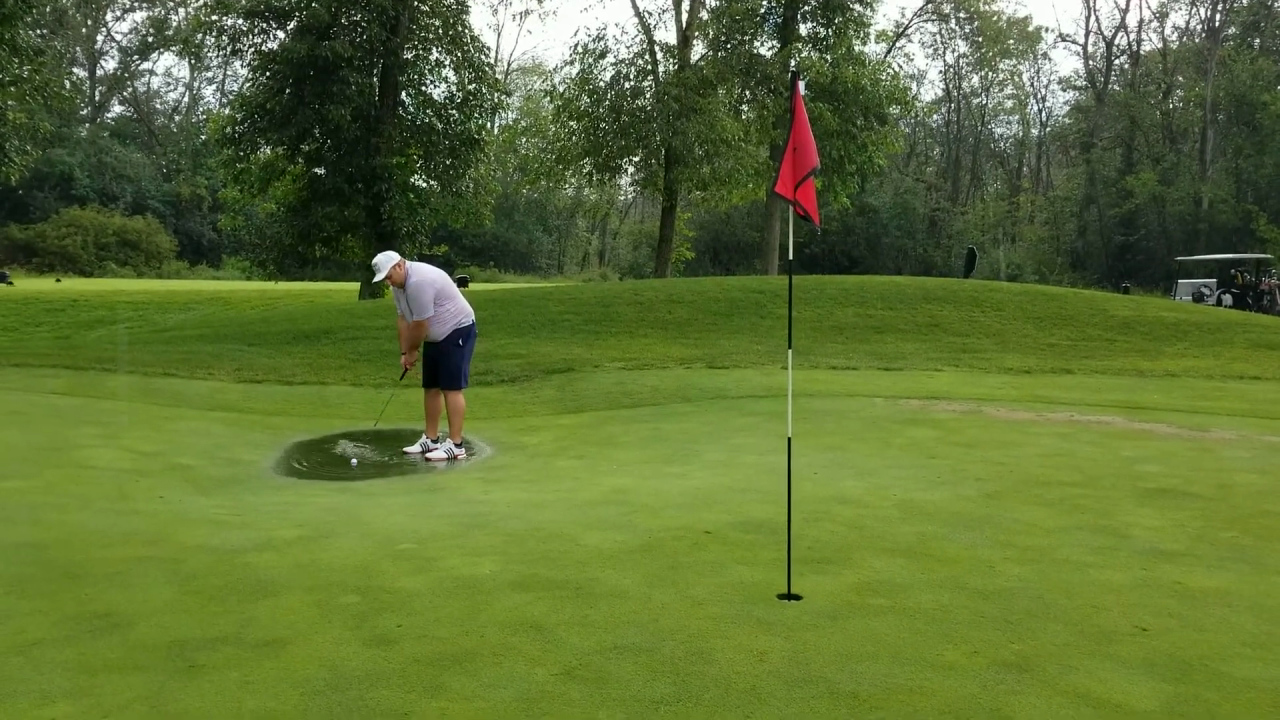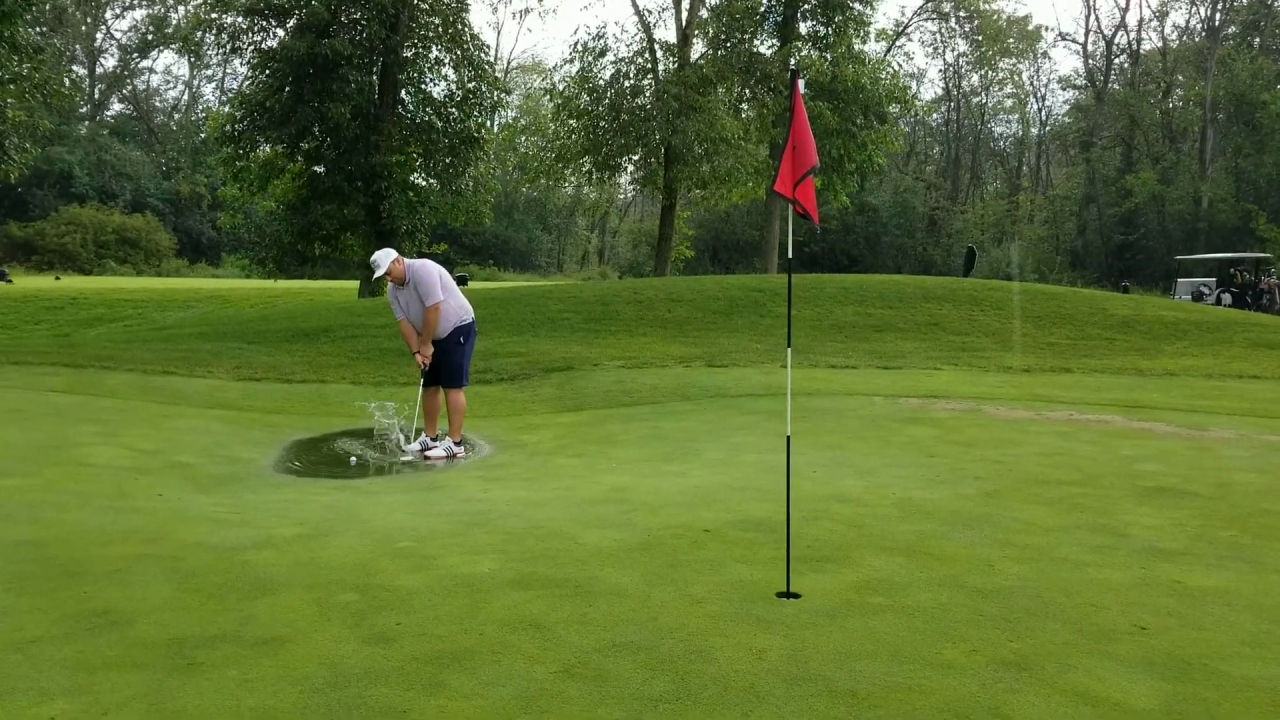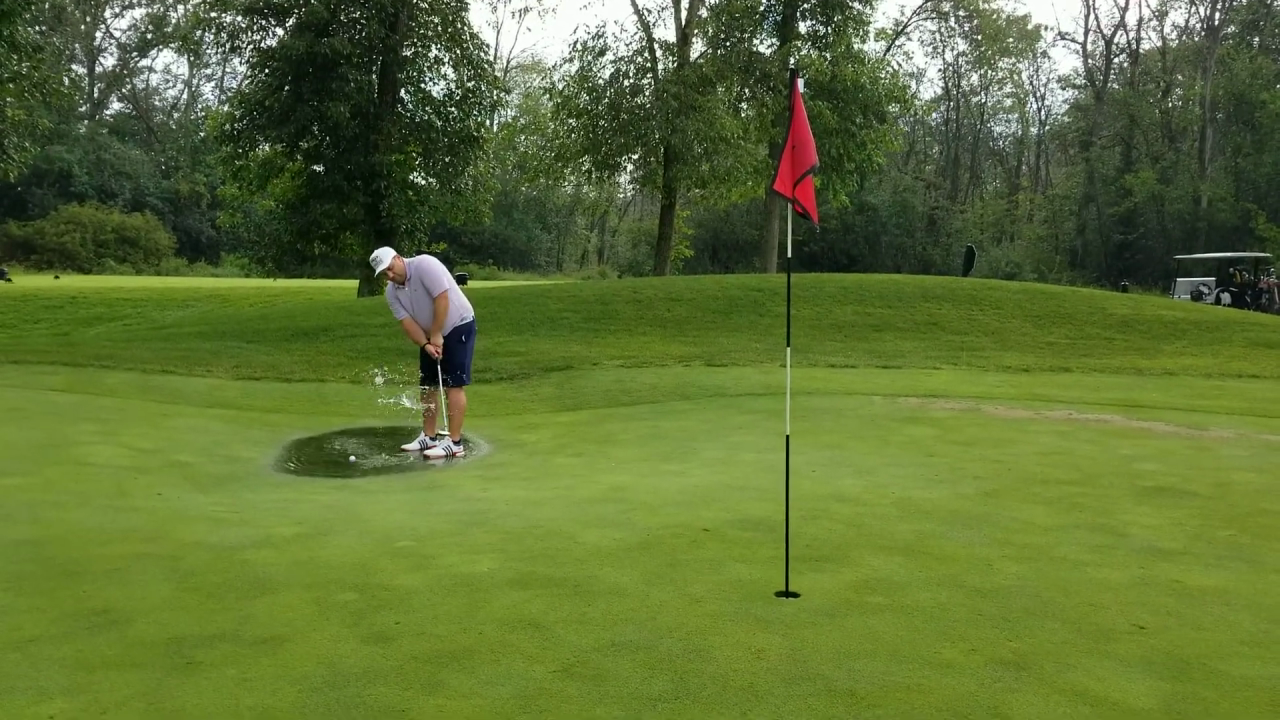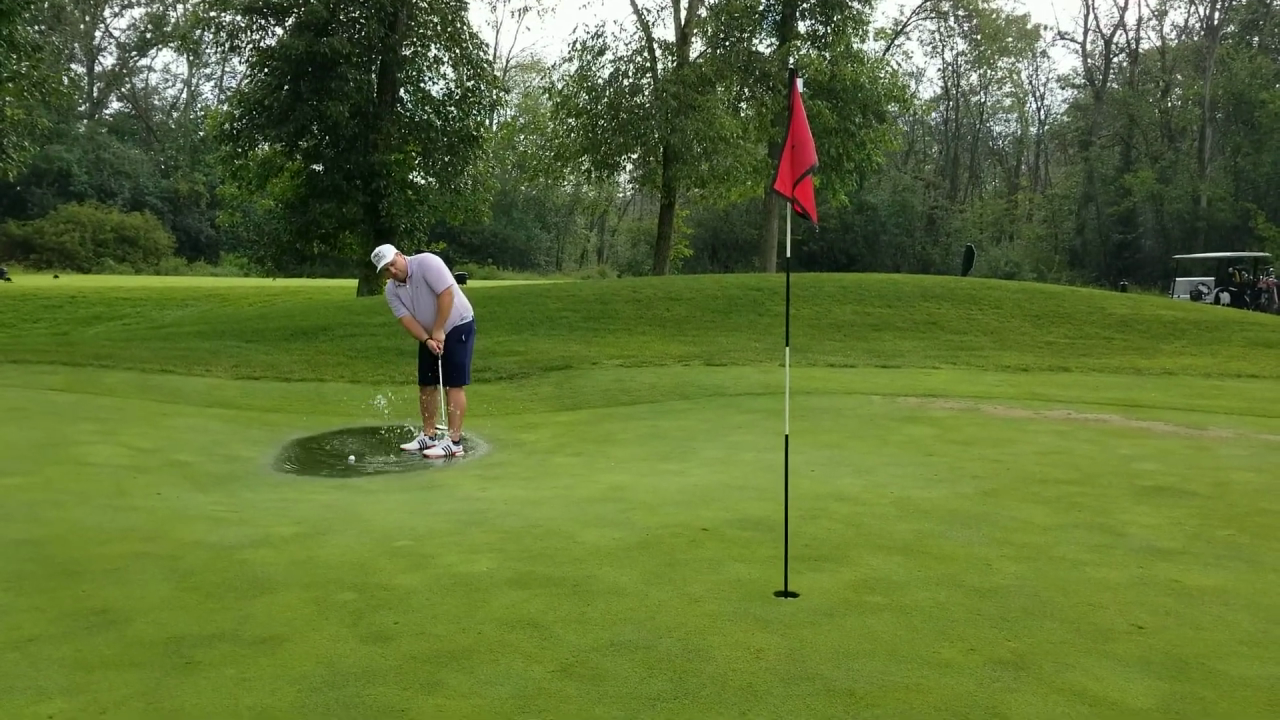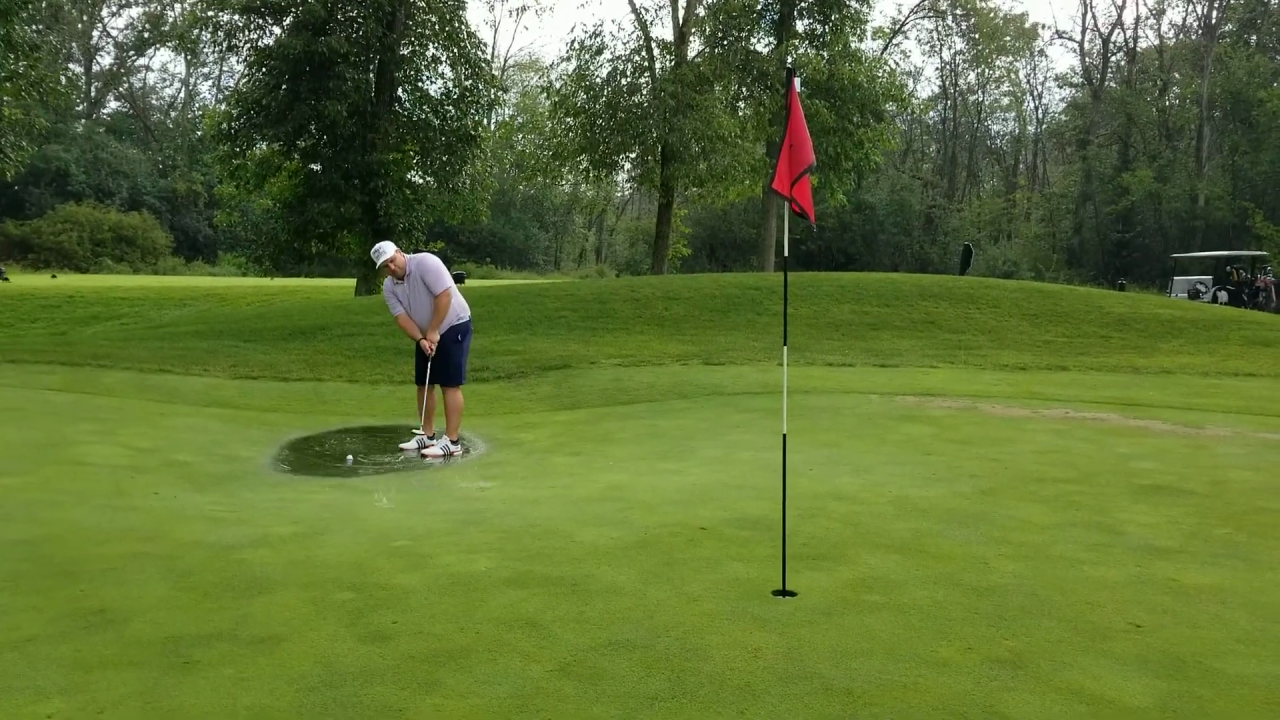
dt=0.2s
person 1, frame 1
left shoulder: (419, 281)
right shoulder: (399, 286)
left elbow: (421, 324)
right elbow: (403, 319)
left wrist: (413, 350)
right wrist: (405, 352)
left hip: (458, 332)
right hip: (434, 338)
left knee: (451, 388)
right knee: (431, 388)
left ankle: (455, 445)
right ankle: (431, 440)
person 1, frame 2
left shoulder: (422, 270)
right shoulder: (393, 289)
left elbow: (433, 309)
right elbow: (404, 322)
left wrist: (427, 344)
right wrist: (416, 352)
left hip: (457, 330)
right hip: (432, 339)
left knee: (452, 386)
right knee: (429, 386)
left ankle: (455, 443)
right ankle: (430, 437)
person 1, frame 3
left shoulder: (424, 265)
right shoulder: (391, 292)
left elbow: (442, 297)
right elbow: (406, 321)
left wrist: (437, 335)
right wrist: (426, 344)
left hip: (458, 328)
right hip: (431, 337)
left knee: (453, 385)
right knee: (428, 386)
left ankle: (454, 442)
right ankle: (429, 437)
person 1, frame 4
left shoulder: (426, 263)
right shoulder: (391, 290)
left elbow: (446, 294)
right elbow: (406, 318)
left wrist: (438, 331)
right wrist: (427, 339)
left hip: (457, 327)
right hip: (430, 336)
left knee: (453, 385)
right knee: (426, 385)
left ankle: (454, 442)
right ankle: (428, 436)
person 1, frame 5
left shoulder: (426, 262)
right shoulder: (389, 286)
left elbow: (444, 296)
right elbow: (401, 317)
left wrist: (434, 331)
right wrist: (421, 339)
left hip: (453, 328)
right hip: (426, 335)
left knee: (450, 385)
right knee: (424, 384)
left ankle: (452, 441)
right ankle: (427, 436)
